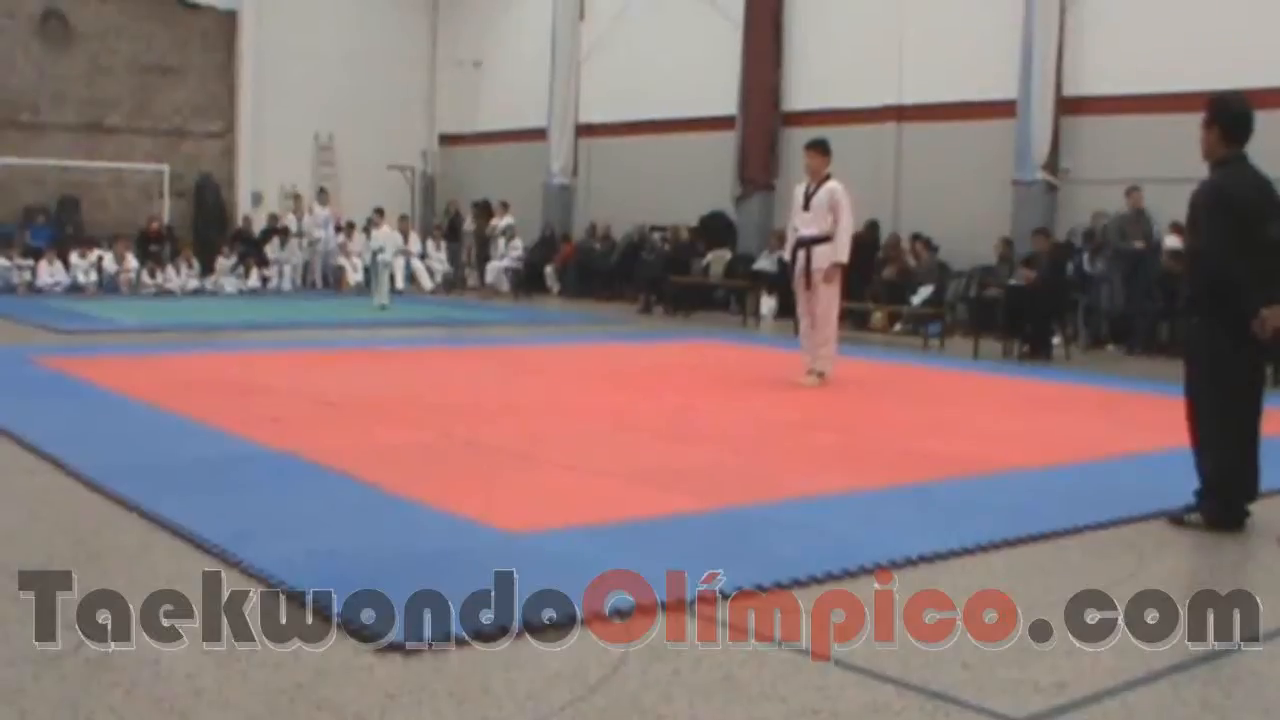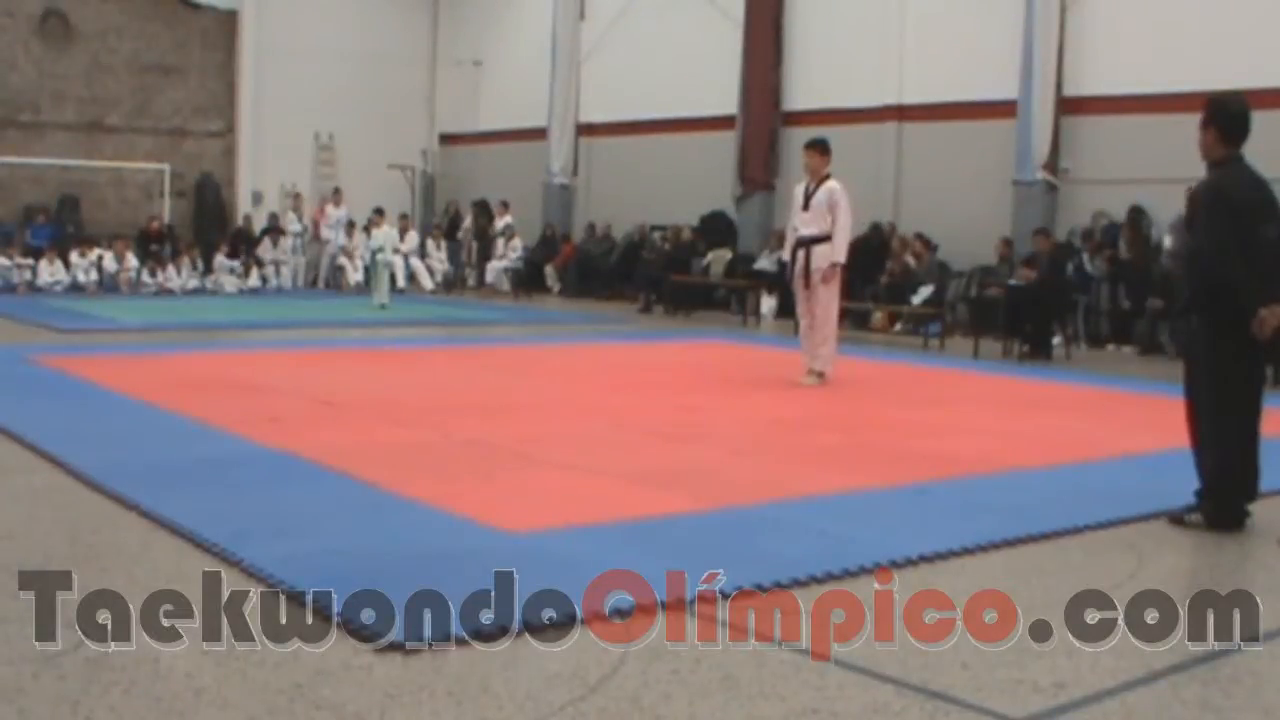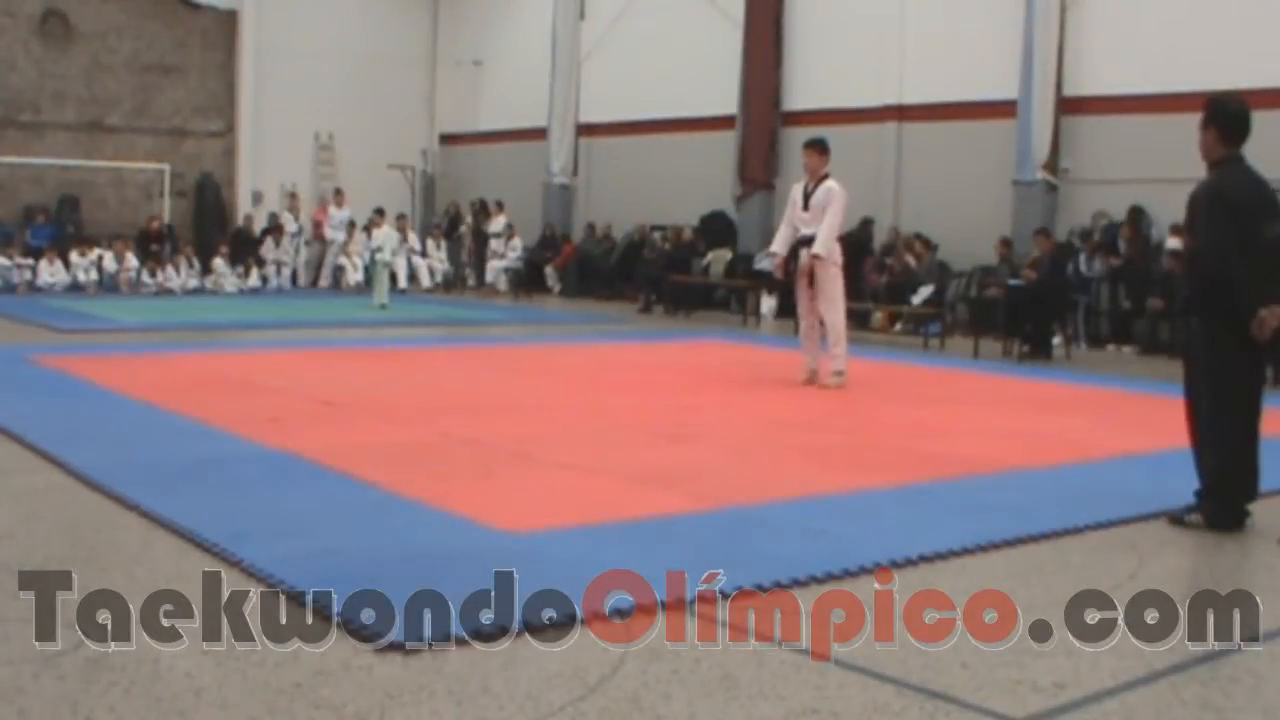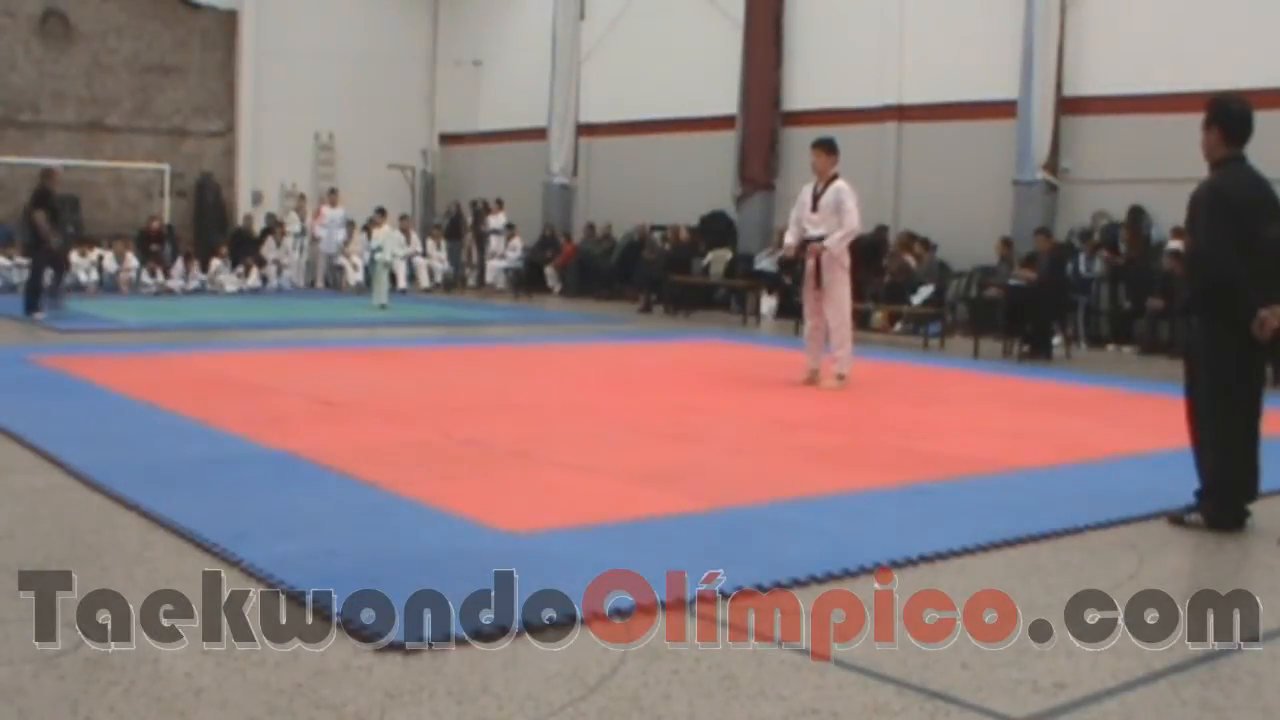
dt=0.7s
person 1, frame 1
left shoulder: (1213, 191)
left elbow: (1210, 261)
left hip: (1217, 316)
left knee: (1213, 411)
right knee: (1240, 408)
left ankle: (1220, 505)
right ankle: (1235, 499)
person 1, frame 2
left shoulder: (1211, 191)
left elbow: (1210, 261)
left hip: (1218, 316)
left knee: (1213, 410)
right knee: (1240, 407)
left ankle: (1220, 505)
right ankle: (1235, 499)
person 1, frame 3
left shoulder: (1211, 192)
left elbow: (1210, 261)
left hip: (1218, 317)
left knee: (1214, 411)
right knee: (1240, 408)
left ankle: (1220, 506)
right ankle: (1233, 500)
person 1, frame 4
left shoulder: (1213, 192)
left elbow: (1211, 261)
left hip: (1219, 317)
left knee: (1214, 410)
right knee: (1241, 408)
left ankle: (1220, 505)
right ankle: (1235, 499)
person 2, frame 1
left shoulder: (835, 190)
right shoulder: (800, 190)
left elbow: (844, 228)
left wrist: (837, 263)
right wrist: (790, 259)
left hip: (824, 256)
right hip: (802, 256)
left knee: (824, 314)
right knee: (805, 314)
left ankle: (821, 368)
right ankle: (812, 364)
person 2, frame 2
left shoulder: (834, 190)
right shoulder: (799, 190)
left elbow: (842, 228)
left wrist: (834, 263)
right wrist: (790, 260)
left hip: (823, 255)
right hip: (802, 256)
left knee: (823, 314)
right knee: (804, 314)
left ankle: (821, 368)
right ankle: (811, 365)
person 2, frame 3
left shoulder: (834, 190)
right shoulder: (797, 190)
left elbow: (829, 227)
right elbow: (788, 224)
left wrist: (813, 257)
right wrist: (780, 254)
left hip: (825, 256)
right hip: (802, 254)
left knee: (831, 313)
right knee: (806, 314)
left ankle: (838, 370)
right ankle: (812, 368)
person 2, frame 4
left shoulder: (842, 190)
right shoulder: (807, 190)
left elbow: (851, 226)
right elbow: (796, 222)
left wrist: (824, 246)
right wrist: (791, 243)
left hip: (833, 257)
right hip: (810, 257)
left knee: (837, 315)
right knee: (812, 315)
left ankle: (840, 372)
right ankle: (812, 369)
